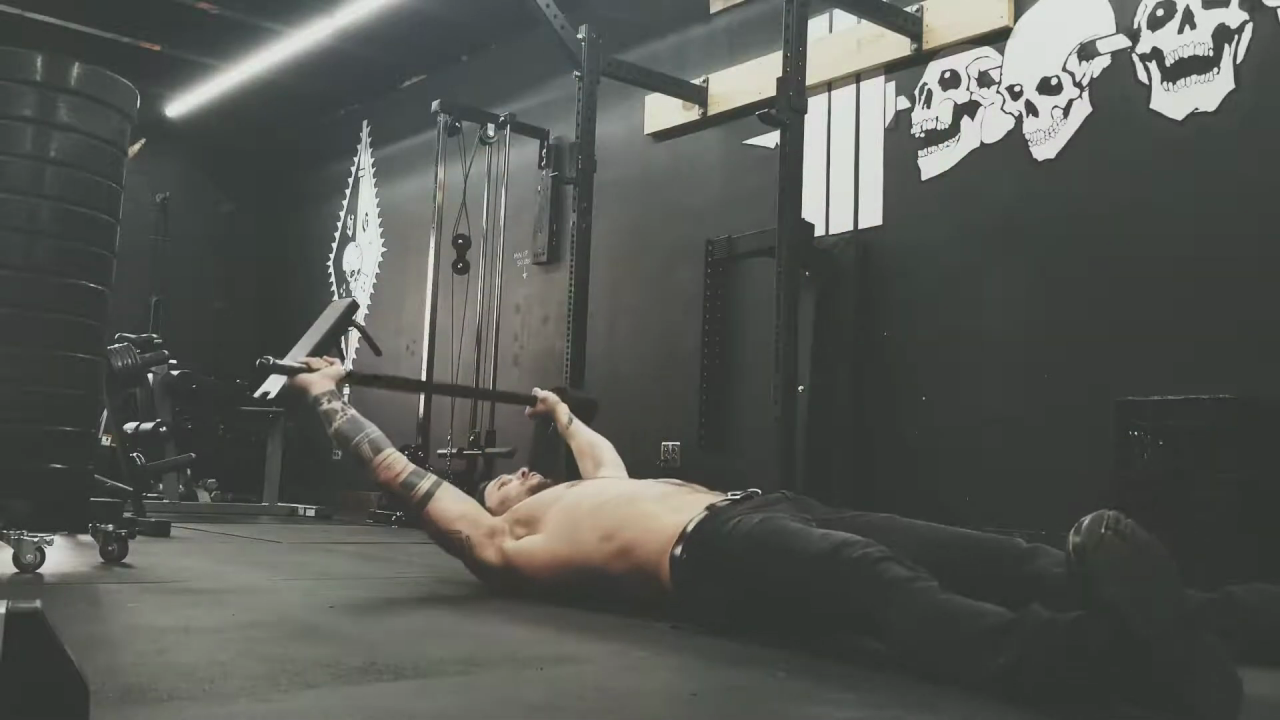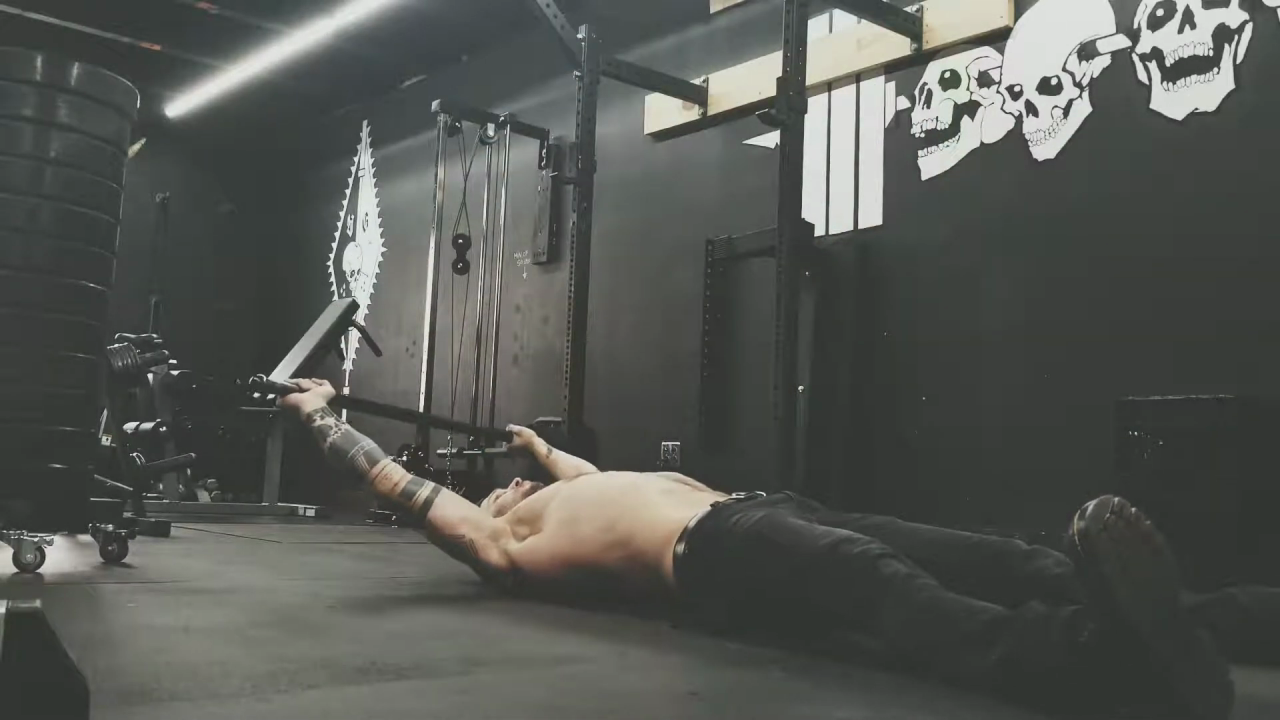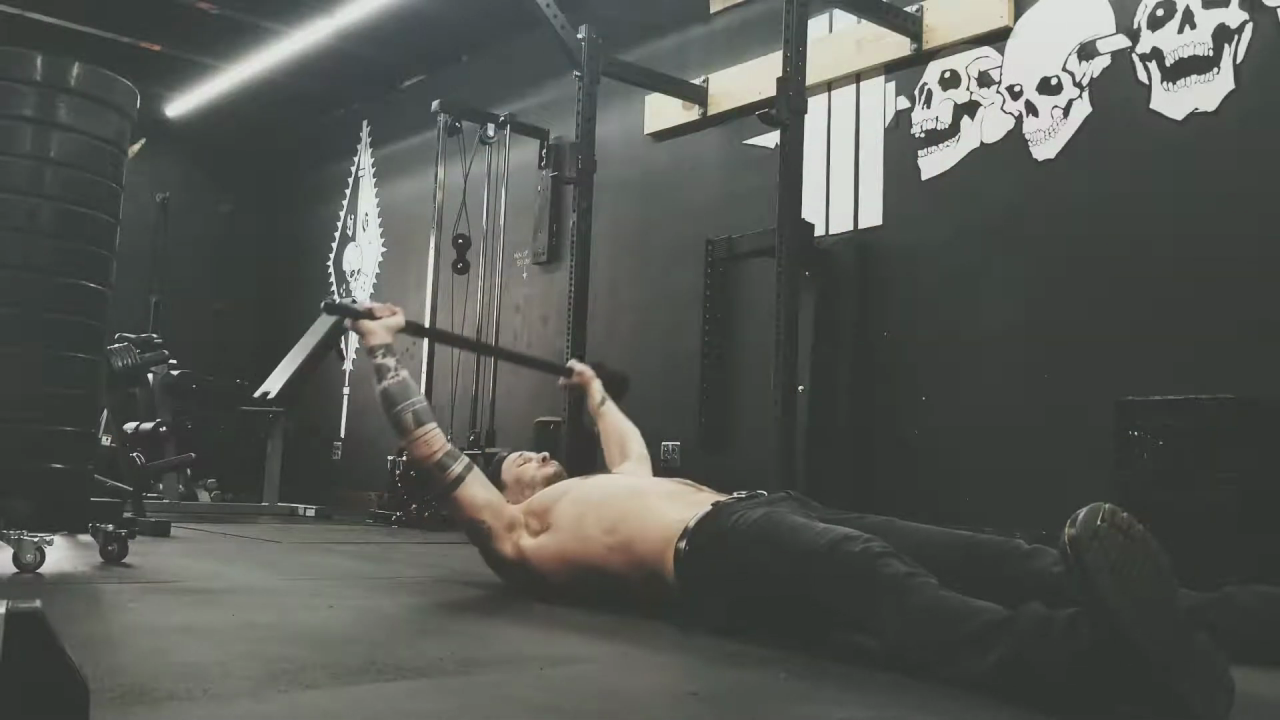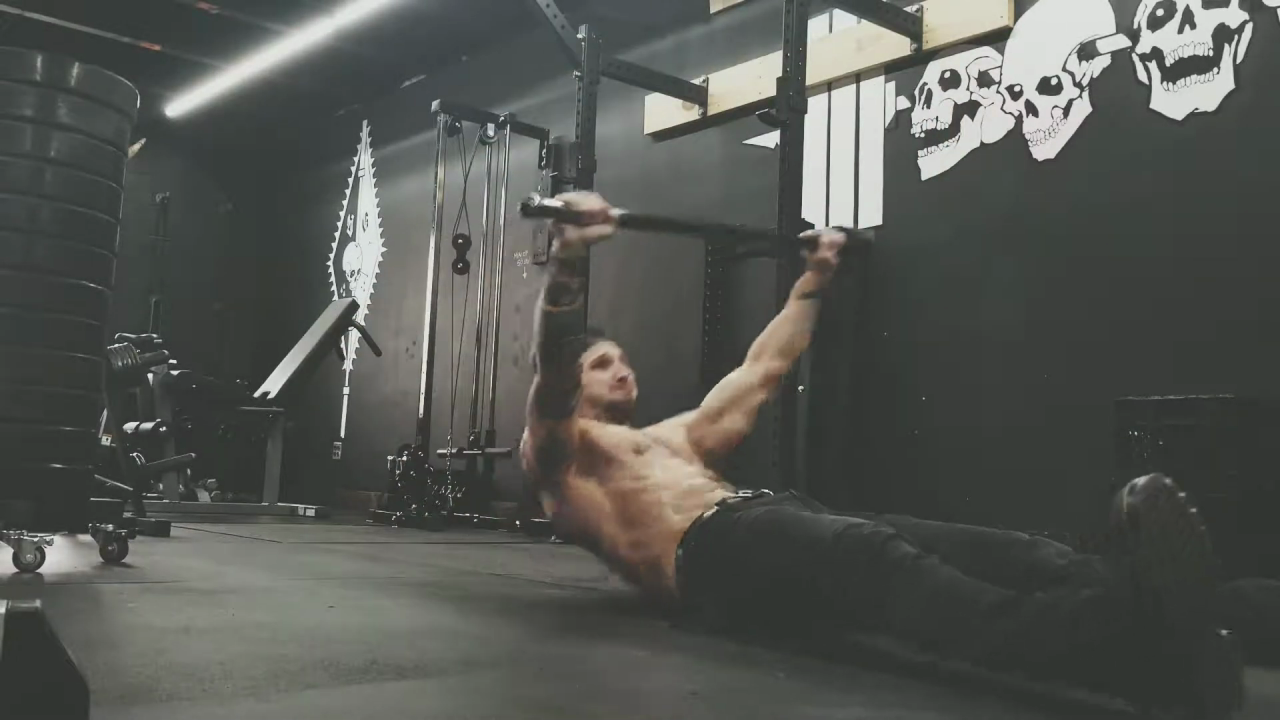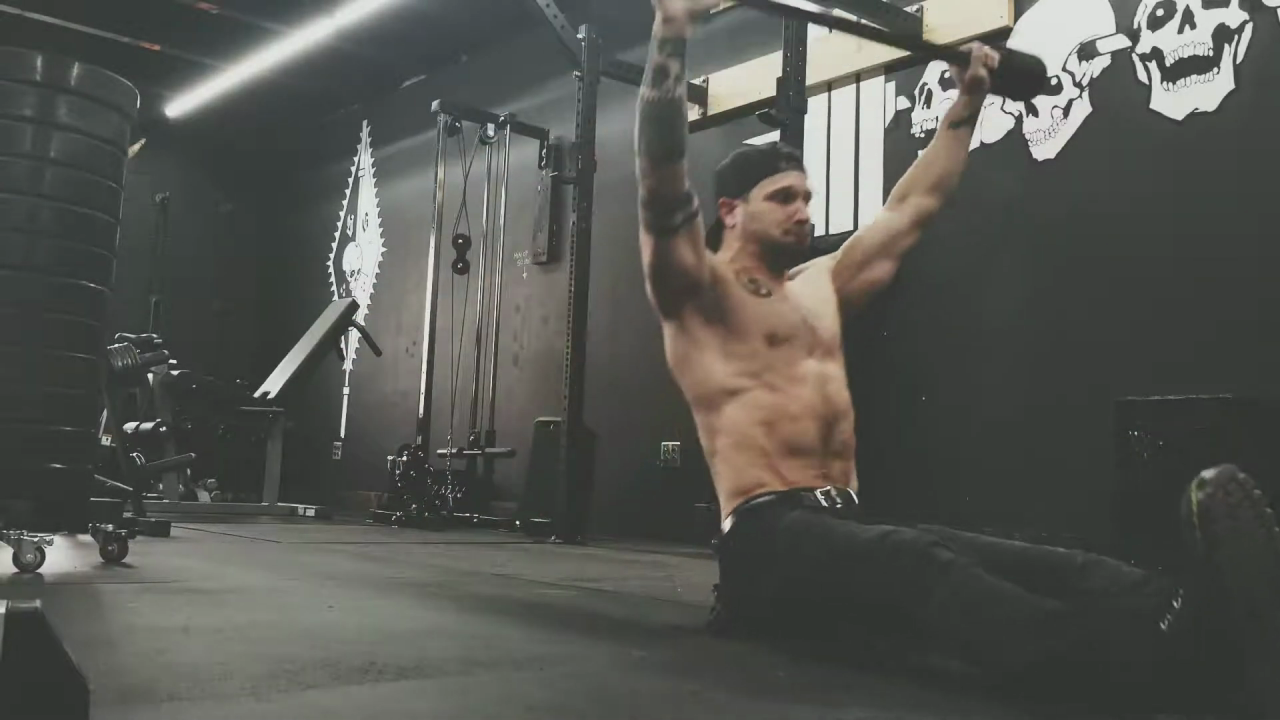
dt=0.4s
person 1, frame 1
left shoulder: (575, 497)
right shoulder: (503, 542)
left elbow: (612, 464)
right elbow: (411, 480)
left wrist: (561, 415)
right wrist: (331, 400)
left hip: (755, 510)
right hip: (711, 553)
left knee: (988, 557)
right knee: (890, 591)
left ankle: (1189, 619)
person 1, frame 2
left shoulder: (559, 500)
right shoulder: (507, 545)
right elbow: (409, 490)
left wrist: (538, 445)
right wrist: (325, 420)
left hip: (754, 511)
right hip: (713, 551)
left knee: (987, 558)
right knee: (889, 591)
left ankle: (1167, 620)
person 1, frame 3
left shoulder: (607, 491)
right shoulder: (516, 535)
left elbow: (633, 456)
right elbow: (436, 457)
left wrist: (593, 390)
right wrist: (383, 355)
left hip: (761, 511)
right hip: (713, 550)
left knee: (983, 557)
right knee: (885, 587)
left ankle: (1172, 621)
person 1, frame 4
left shoulder: (674, 434)
right shoulder: (561, 451)
left elbow: (767, 369)
right elbow: (550, 385)
left wrist: (813, 277)
right wrist: (566, 257)
right hip: (713, 556)
left knee: (1000, 550)
right knee: (885, 564)
left ankle: (1162, 634)
right ankle: (1111, 642)
person 1, frame 5
left shoulder: (822, 282)
right shoulder: (694, 293)
left elbow: (915, 204)
right elbow: (661, 189)
left wrist: (968, 97)
left hip: (844, 527)
right hip: (772, 543)
left knee: (1060, 571)
right knee: (921, 573)
right ankle: (1160, 645)
